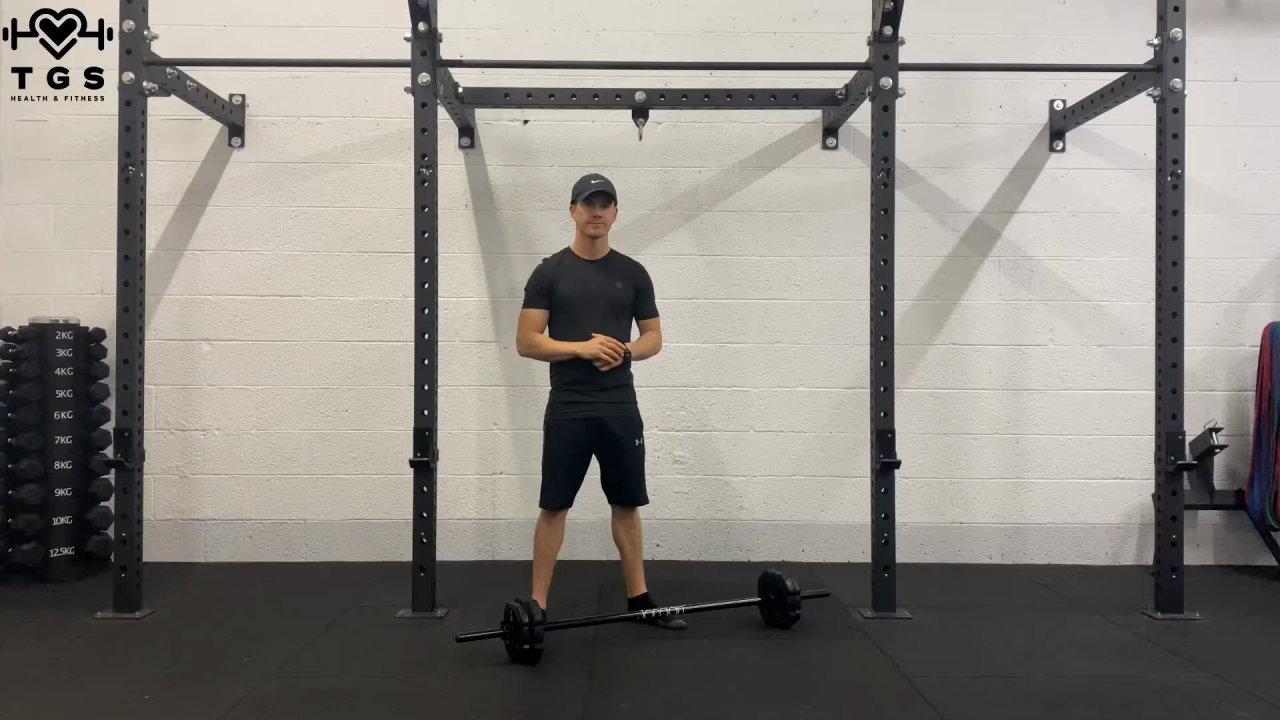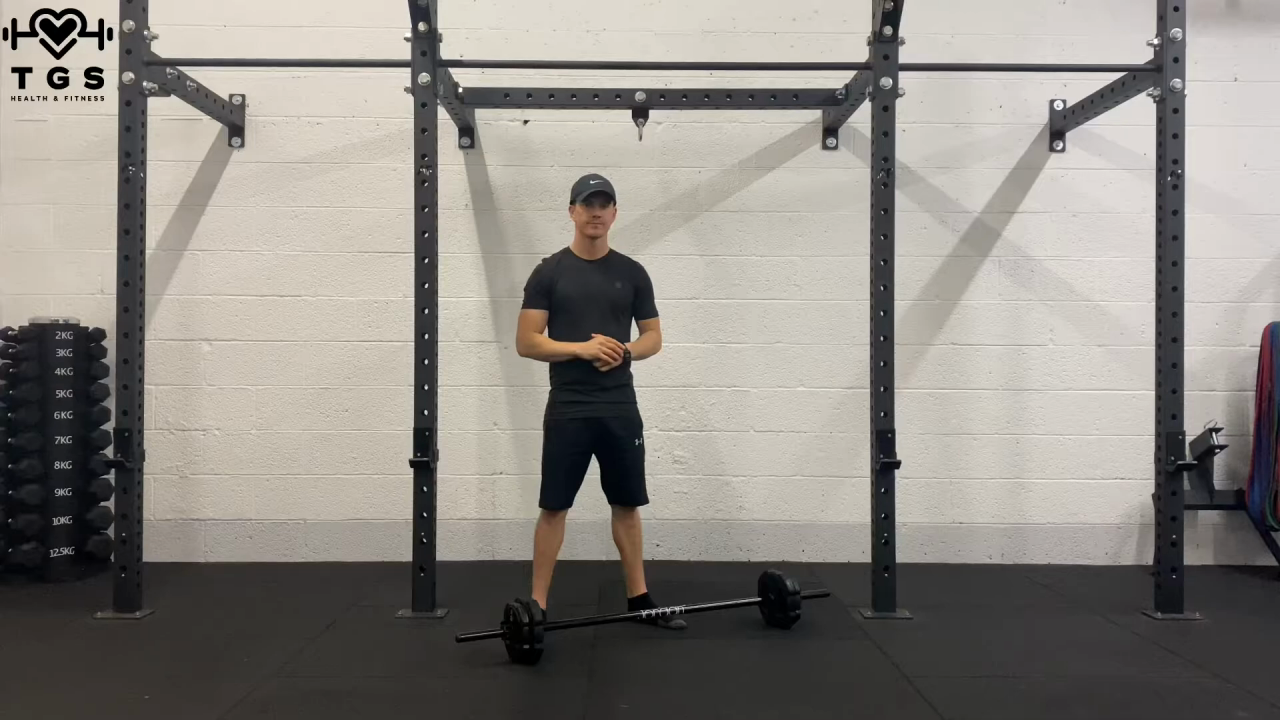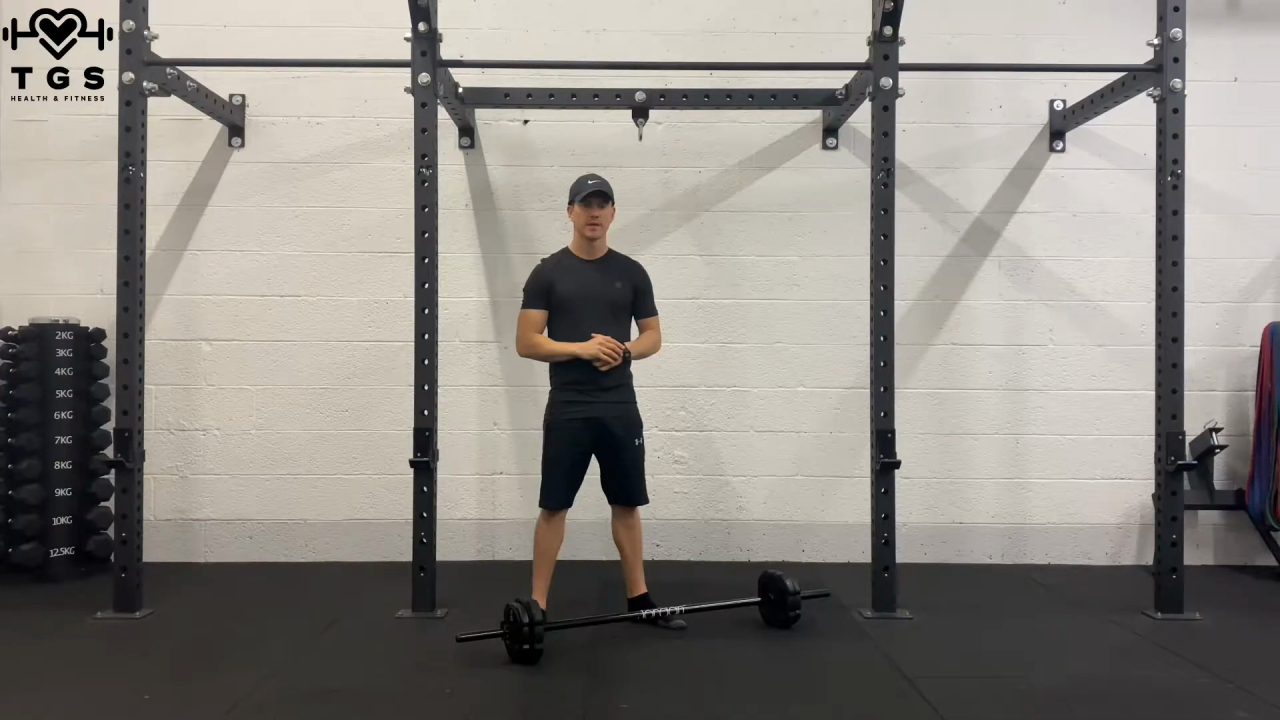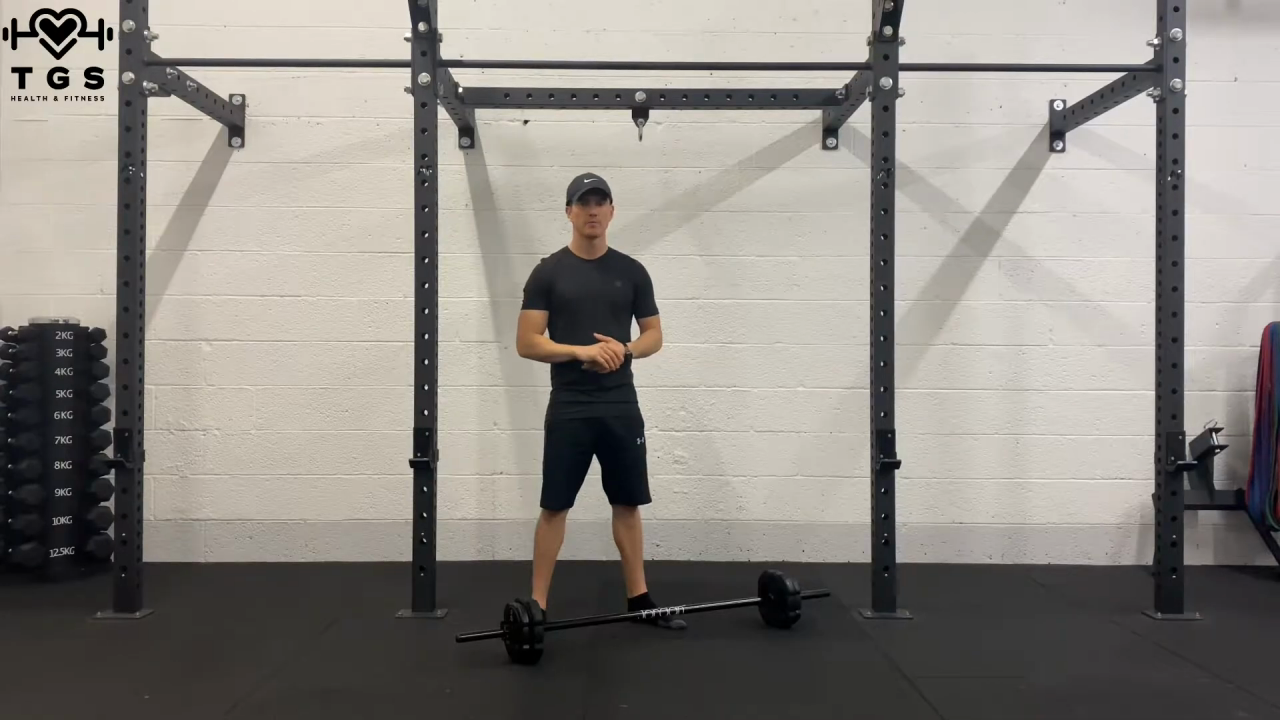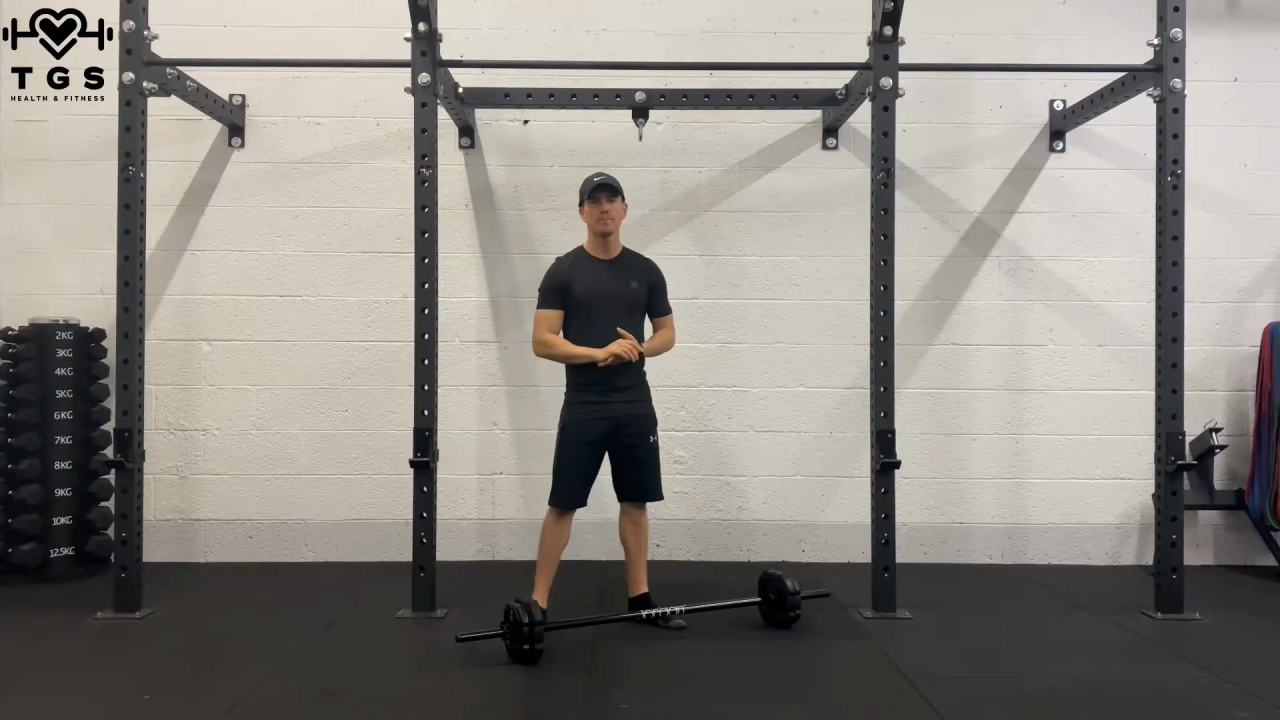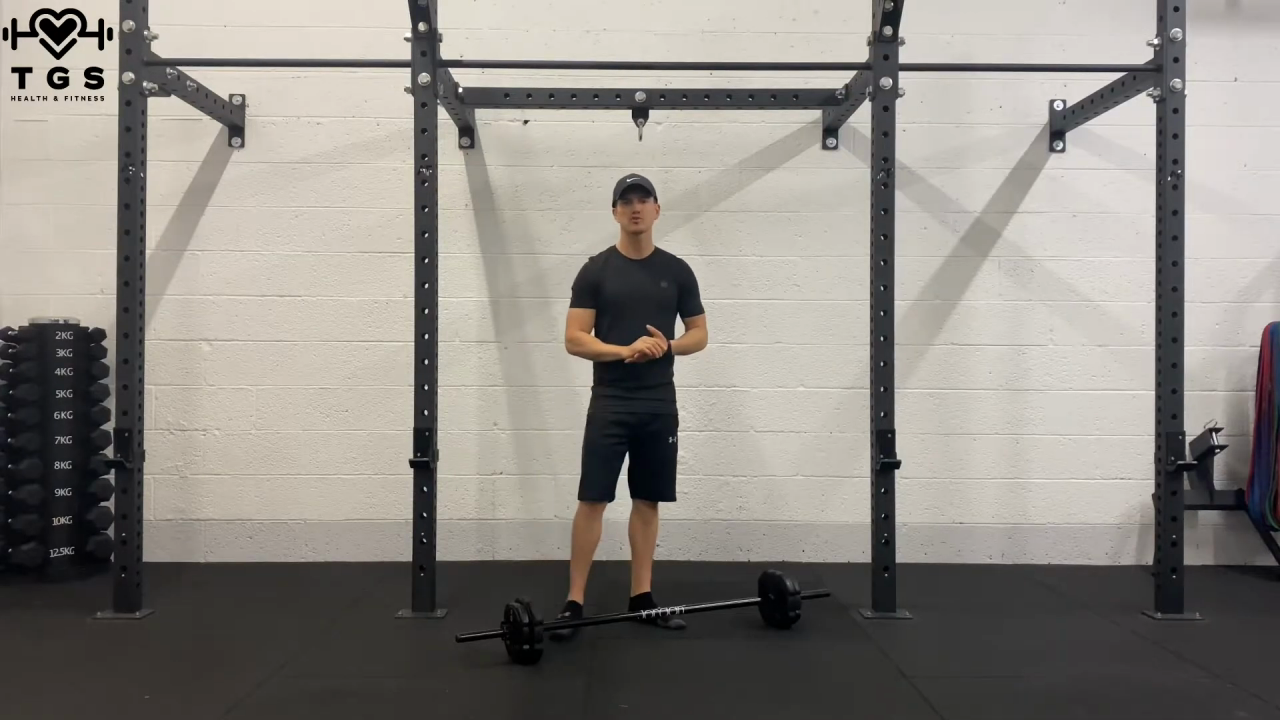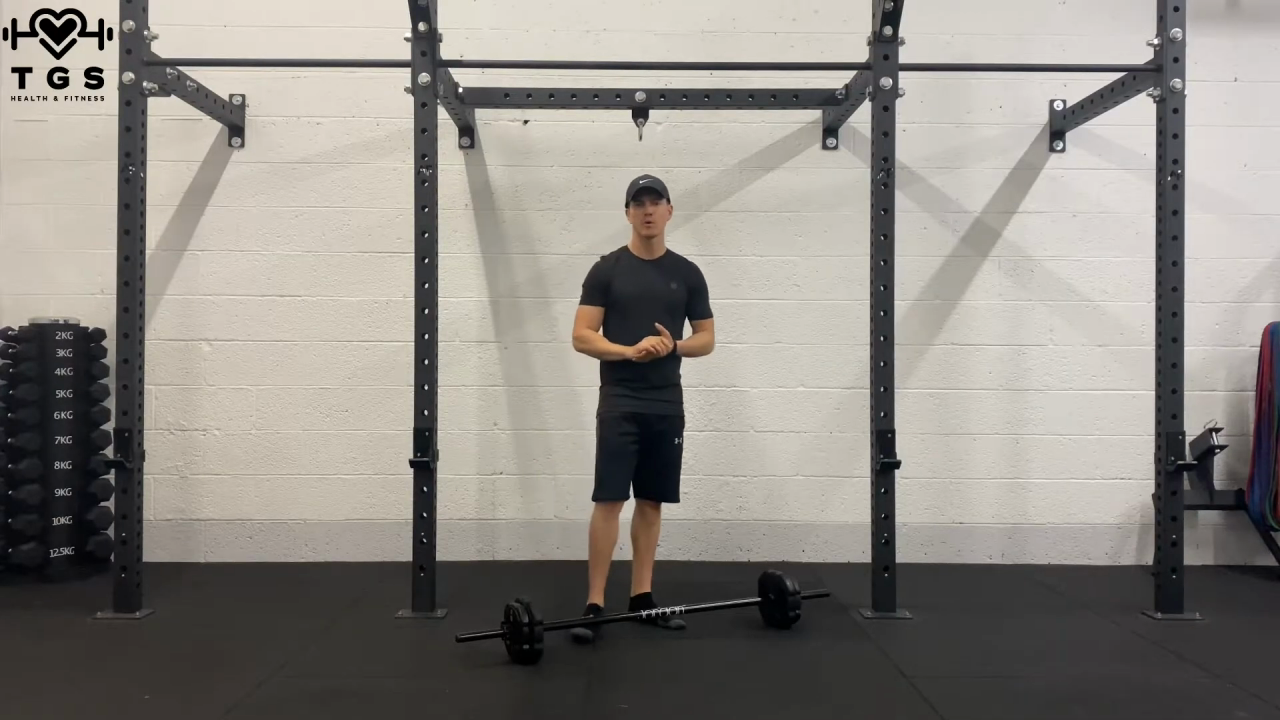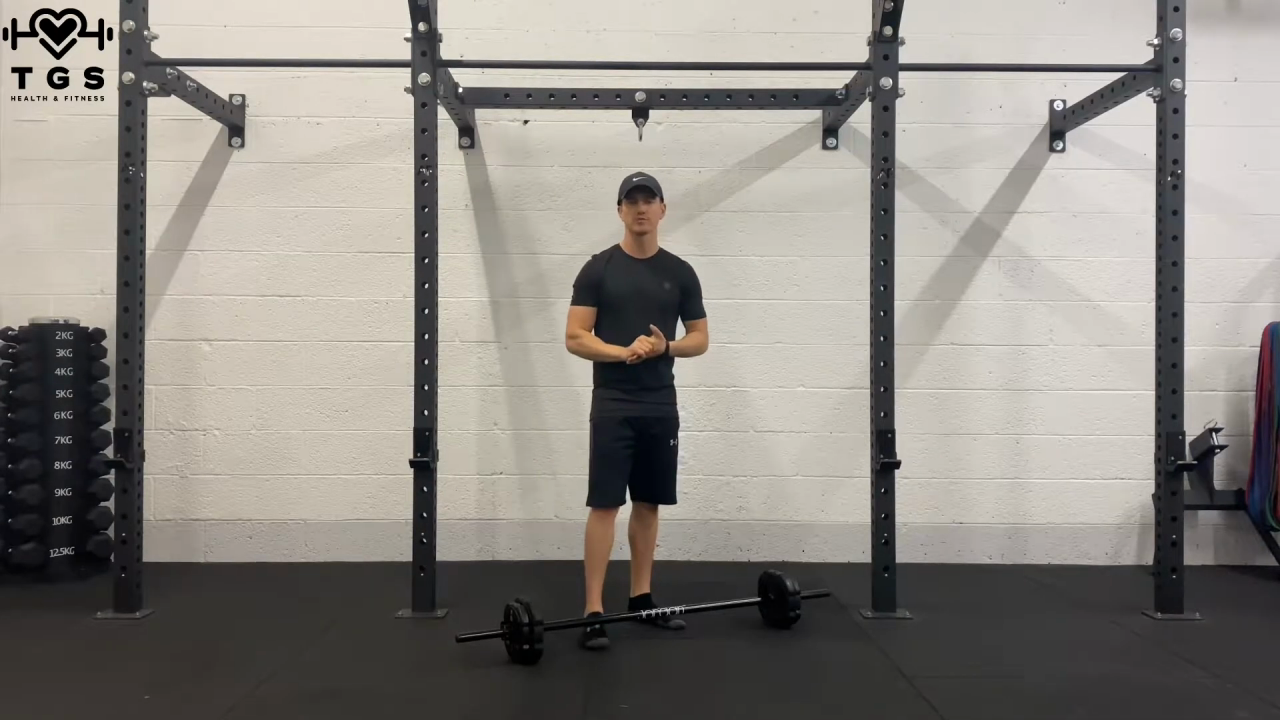
dt=0.4s
person 1, frame 1
left shoulder: (632, 273)
right shoulder: (550, 271)
left elbow: (654, 338)
right elbow: (526, 341)
left wrist: (624, 350)
right wrist: (581, 348)
left hip: (620, 407)
right hip: (568, 409)
left knee: (627, 503)
right knee: (554, 506)
left ankle: (638, 597)
right ankle: (538, 604)
person 1, frame 2
left shoulder: (632, 273)
right shoulder: (550, 272)
left elbow: (654, 338)
right elbow: (526, 342)
left wrist: (624, 350)
right wrist: (581, 348)
left hip: (620, 407)
right hip: (568, 409)
left knee: (627, 504)
right knee: (554, 506)
left ankle: (638, 597)
right ankle: (538, 605)
person 1, frame 3
left shoulder: (631, 272)
right shoulder: (548, 272)
left elbow: (653, 336)
right elbow: (526, 342)
left wrist: (624, 349)
right wrist: (581, 348)
left hip: (620, 407)
right hip: (568, 409)
left knee: (627, 503)
right knee: (554, 505)
left ankle: (638, 597)
right ankle: (537, 604)
person 1, frame 4
left shoulder: (631, 271)
right shoulder: (548, 272)
left elbow: (654, 335)
right elbow: (527, 342)
left wrist: (624, 350)
right wrist: (581, 351)
left hip: (621, 406)
right hip: (570, 408)
left knee: (628, 503)
right knee: (555, 506)
left ankle: (639, 597)
right ankle: (538, 605)
person 1, frame 5
left shoulder: (646, 271)
right shoulder: (564, 271)
left elbow: (667, 333)
right elbow: (542, 342)
left wrist: (640, 348)
right wrist: (597, 353)
left hip: (635, 405)
right hip: (584, 406)
left knee: (636, 501)
right knee: (563, 504)
left ankle: (639, 596)
right ankle: (538, 603)
person 1, frame 6
left shoulder: (677, 270)
right shoulder: (596, 270)
left elbow: (699, 334)
right elbow: (574, 339)
left wrist: (667, 345)
right wrist: (625, 350)
left hip: (659, 403)
right hip: (611, 401)
left knee: (648, 500)
right knee: (593, 499)
left ankle: (641, 595)
right ankle: (574, 601)
person 1, frame 7
left shoulder: (687, 273)
right shoulder: (607, 269)
left elbow: (707, 339)
right elbow: (581, 336)
left wrist: (672, 345)
right wrist: (630, 350)
left hip: (666, 404)
right hip: (620, 401)
left knee: (651, 501)
right knee: (609, 500)
left ankle: (641, 596)
right ankle: (594, 603)
person 1, frame 8
left shoulder: (680, 272)
right shoulder: (598, 269)
left elbow: (700, 339)
right elbow: (575, 338)
left wrist: (664, 346)
right wrist: (625, 352)
left hip: (660, 405)
right hip: (612, 405)
left knee: (649, 504)
right knee: (604, 504)
left ankle: (641, 596)
right ankle: (594, 611)
